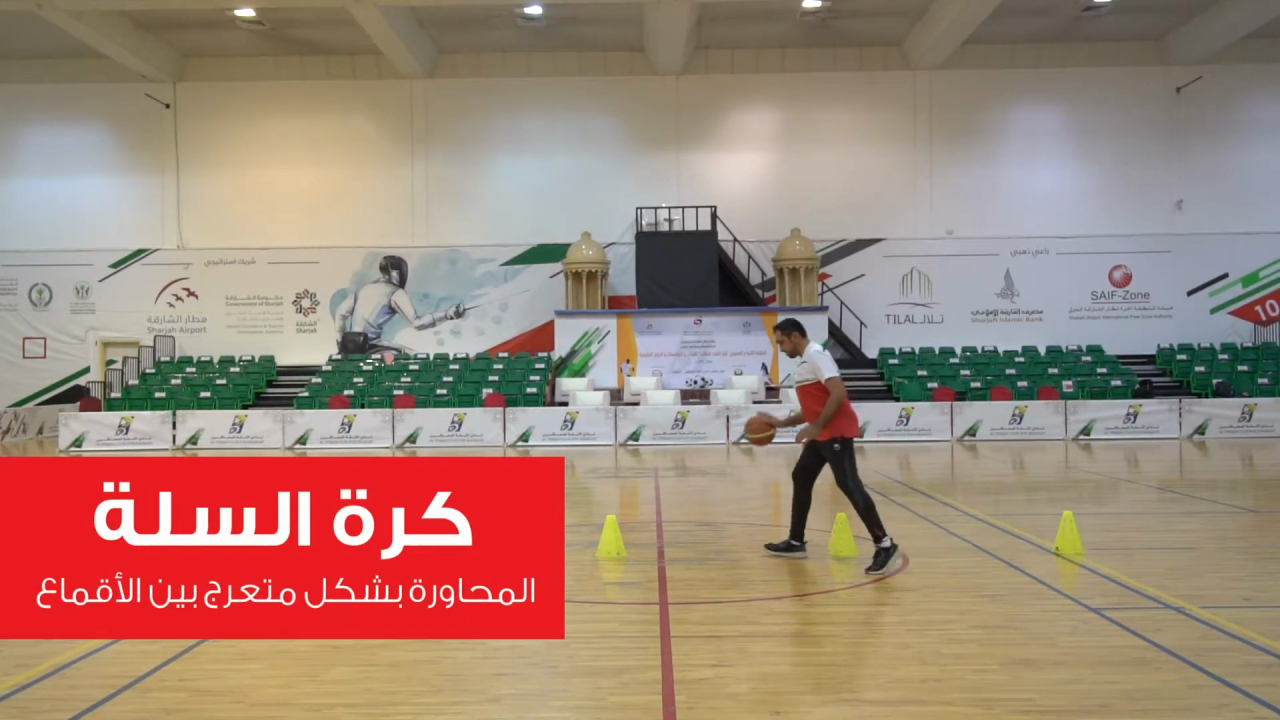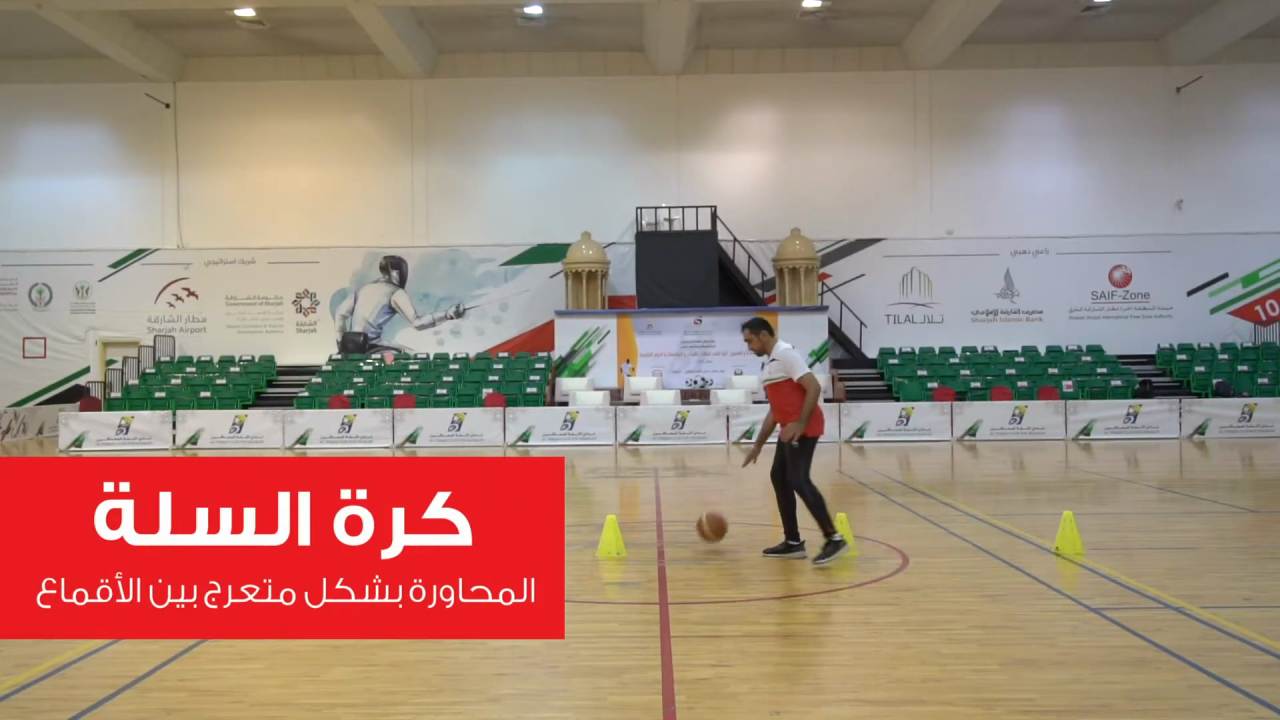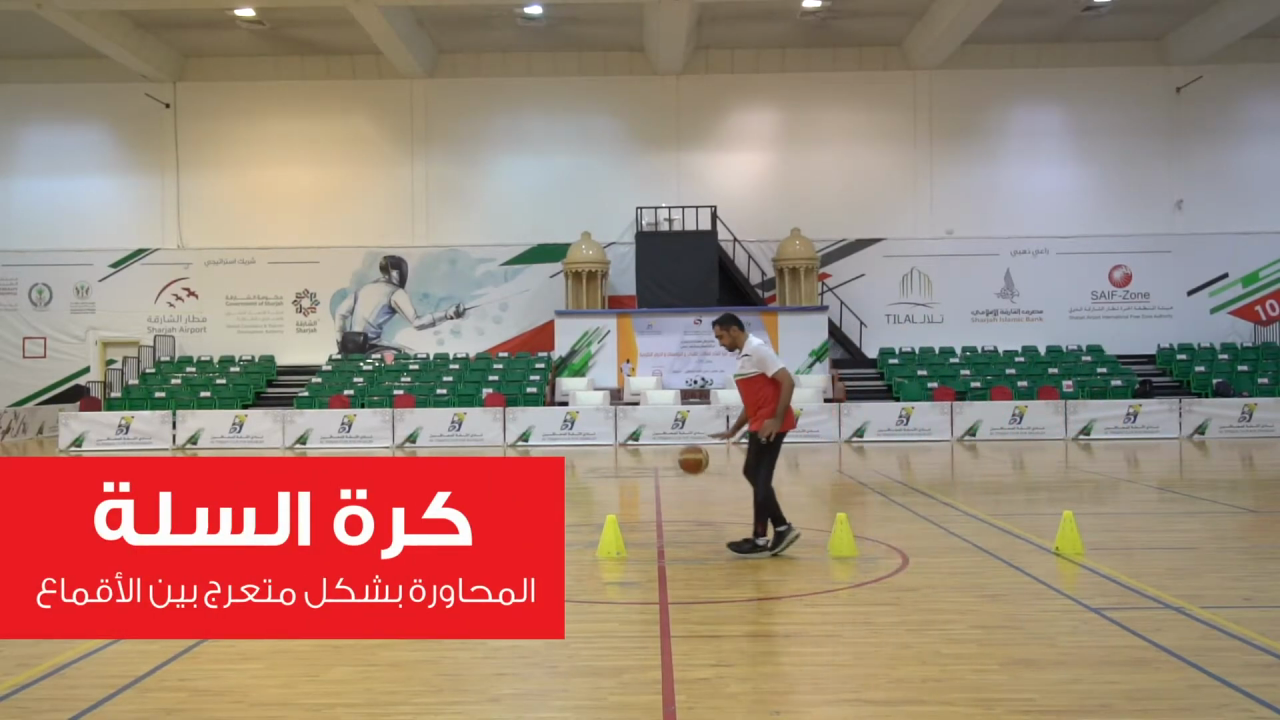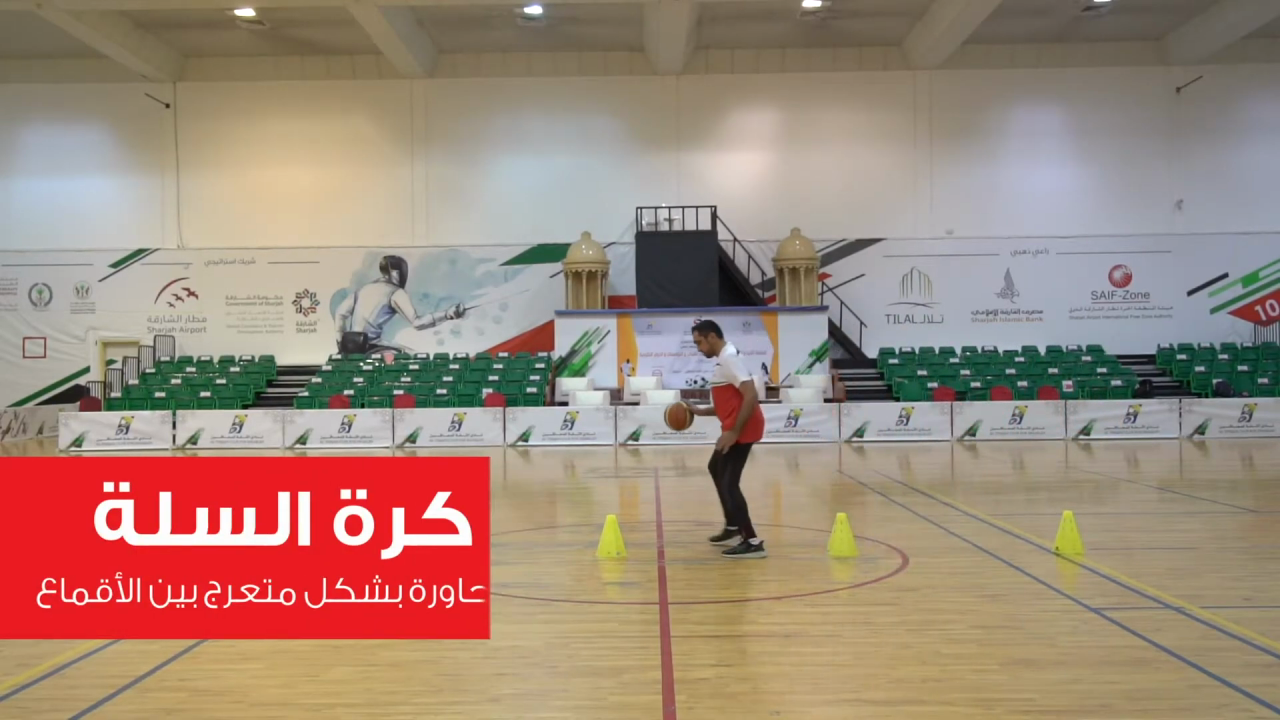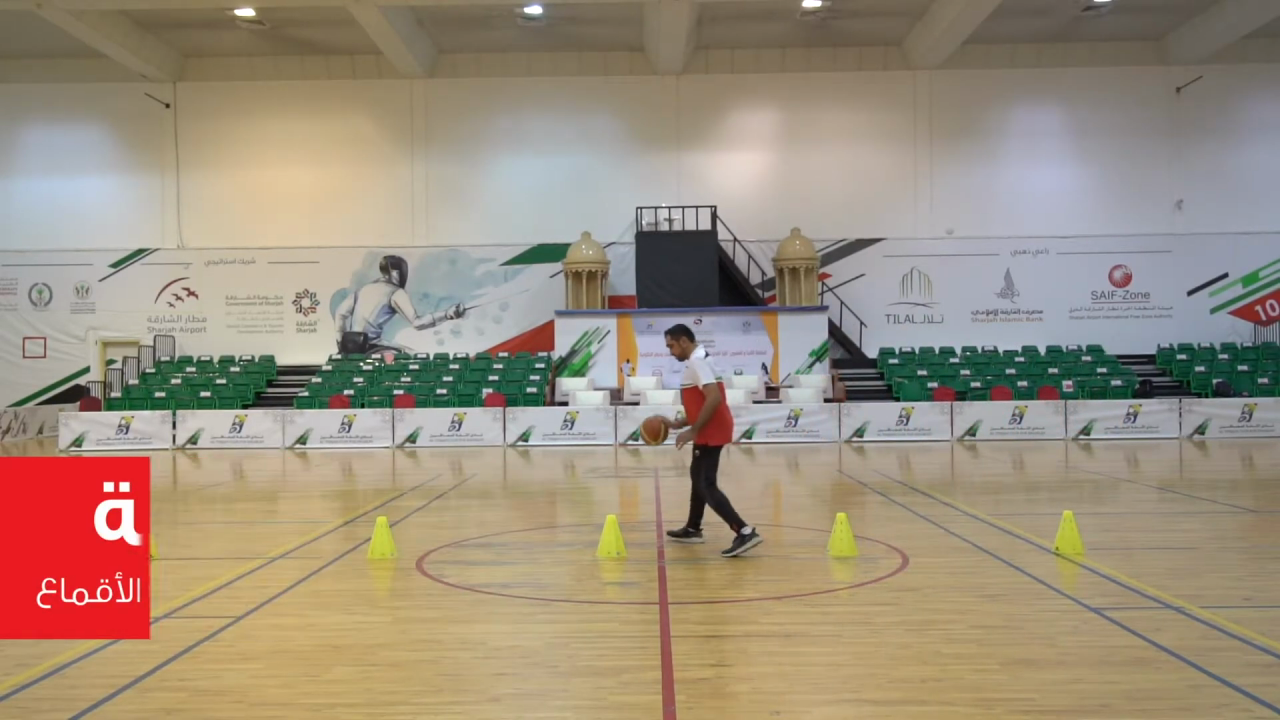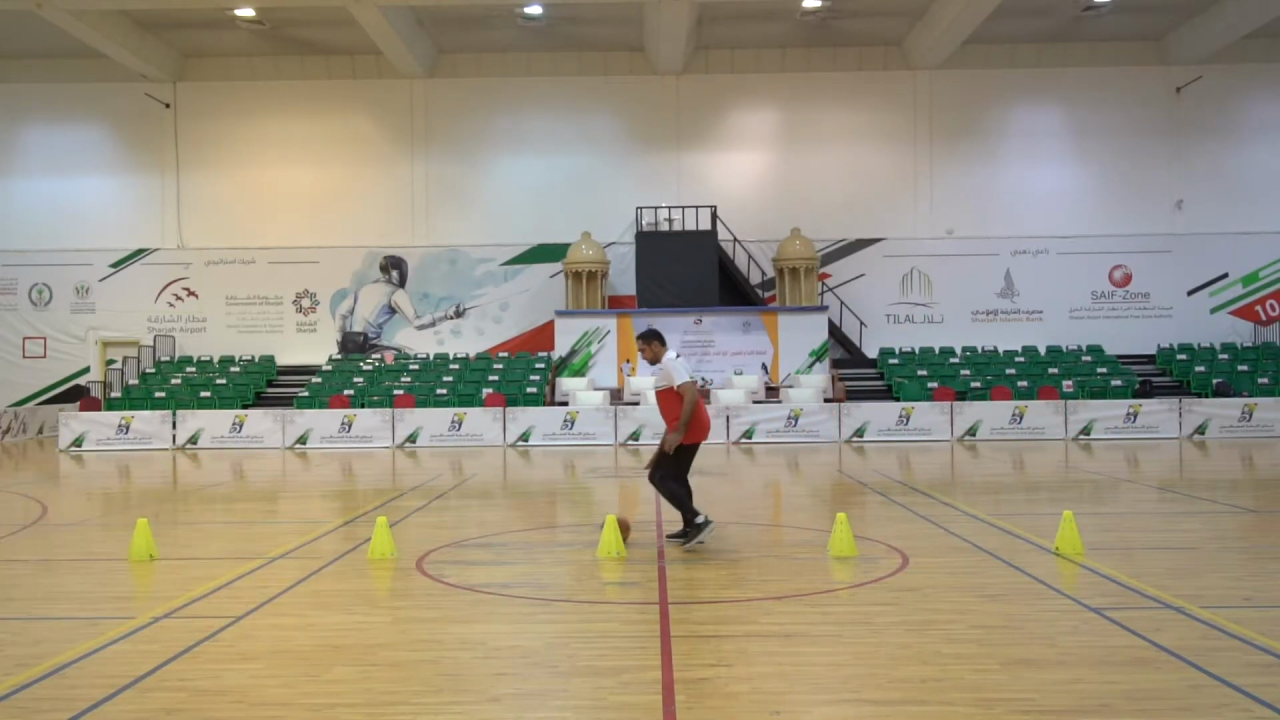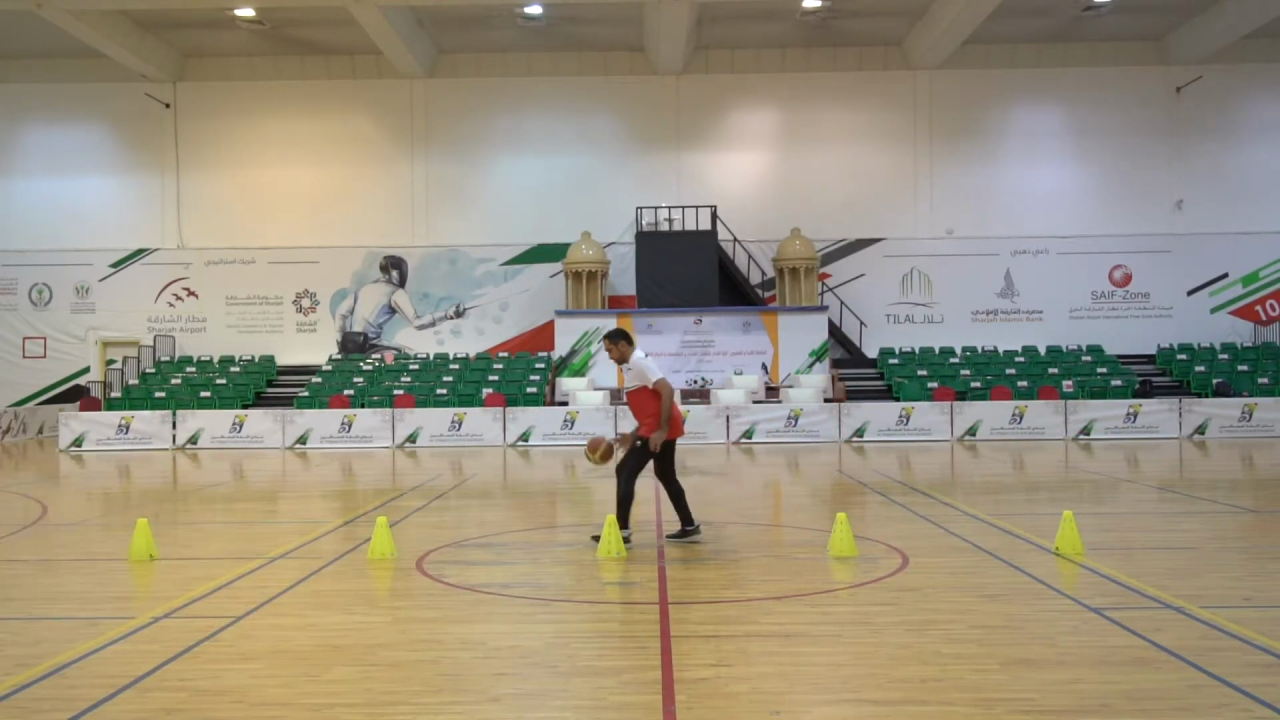
dt=0.2s
person 1, frame 1
left shoulder: (816, 355)
right shoulder: (805, 362)
left elbow: (838, 393)
left wrist: (816, 427)
right wrist: (781, 423)
left hip: (836, 431)
right hip: (823, 432)
left knee: (848, 485)
right knee: (801, 477)
left ankle: (884, 544)
right ankle: (796, 541)
person 1, frame 2
left shoulder: (786, 354)
right shoulder: (770, 363)
left elbow: (814, 388)
right elbow: (775, 410)
left wrist: (801, 423)
right wrist: (758, 446)
left hip: (802, 429)
right hip: (790, 429)
left knee: (798, 480)
right knee: (779, 478)
left ankle: (834, 538)
right ankle: (793, 542)
person 1, frame 3
left shoulder: (758, 349)
right shoulder: (743, 357)
left elbow: (788, 382)
left wrist: (777, 419)
right wrist: (733, 431)
left hip: (770, 424)
right hip: (759, 424)
left knee: (758, 477)
right knee: (752, 473)
left ankle: (760, 539)
right ankle: (782, 529)
person 1, frame 4
left shoulder: (730, 358)
right shoulder: (724, 360)
left elbow: (751, 396)
left wrist: (734, 432)
right wrist: (701, 411)
left hip: (739, 432)
right hip: (735, 430)
left knee: (727, 483)
right knee: (717, 469)
left ankle: (752, 542)
right ankle: (733, 527)
person 1, frame 5
left shoulder: (696, 362)
right shoulder: (698, 361)
left elbow: (713, 399)
left wrist: (693, 431)
right wrist: (680, 423)
left hip: (710, 432)
right hip: (711, 430)
left knee: (705, 484)
right knee: (698, 475)
left ankle: (745, 532)
right ankle: (692, 529)
person 1, frame 6
left shoulder: (671, 364)
right shoulder: (670, 365)
left elbow: (691, 396)
left wrist: (679, 432)
right wrist: (661, 451)
left hip: (688, 430)
right hip: (693, 428)
left knee: (659, 476)
right knee: (676, 476)
left ankle: (697, 520)
right ankle: (691, 528)
person 1, frame 7
left shoulder: (640, 363)
right shoulder: (635, 366)
left elbow: (667, 391)
left wrist: (662, 430)
right wrist: (633, 436)
left hip: (659, 429)
right hip: (659, 428)
left knee: (624, 472)
right knee: (665, 475)
left ankle: (623, 532)
right ankle: (689, 527)
